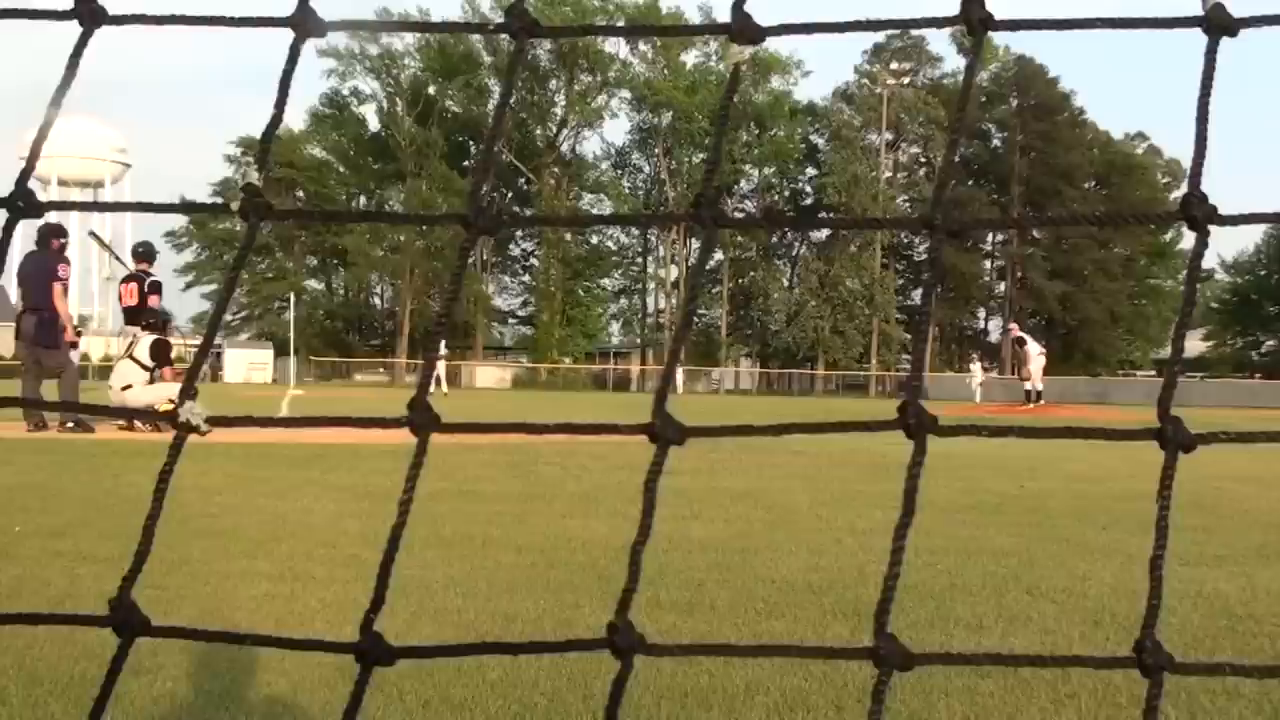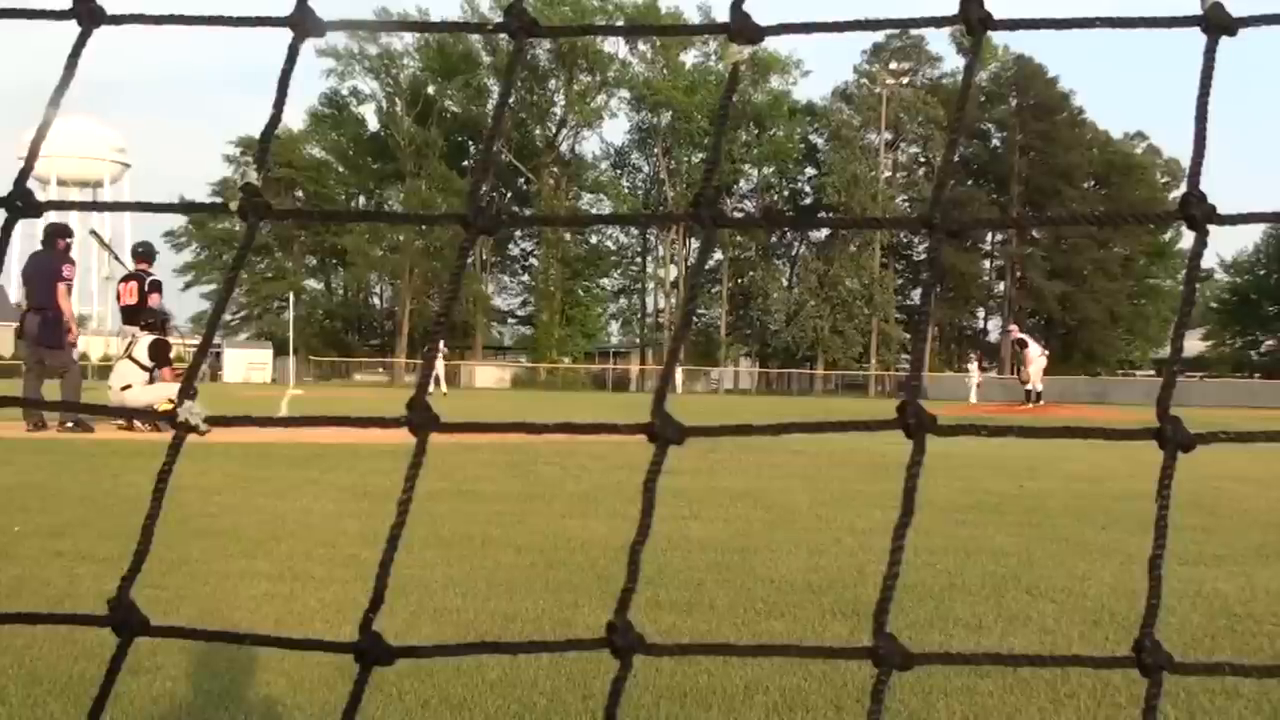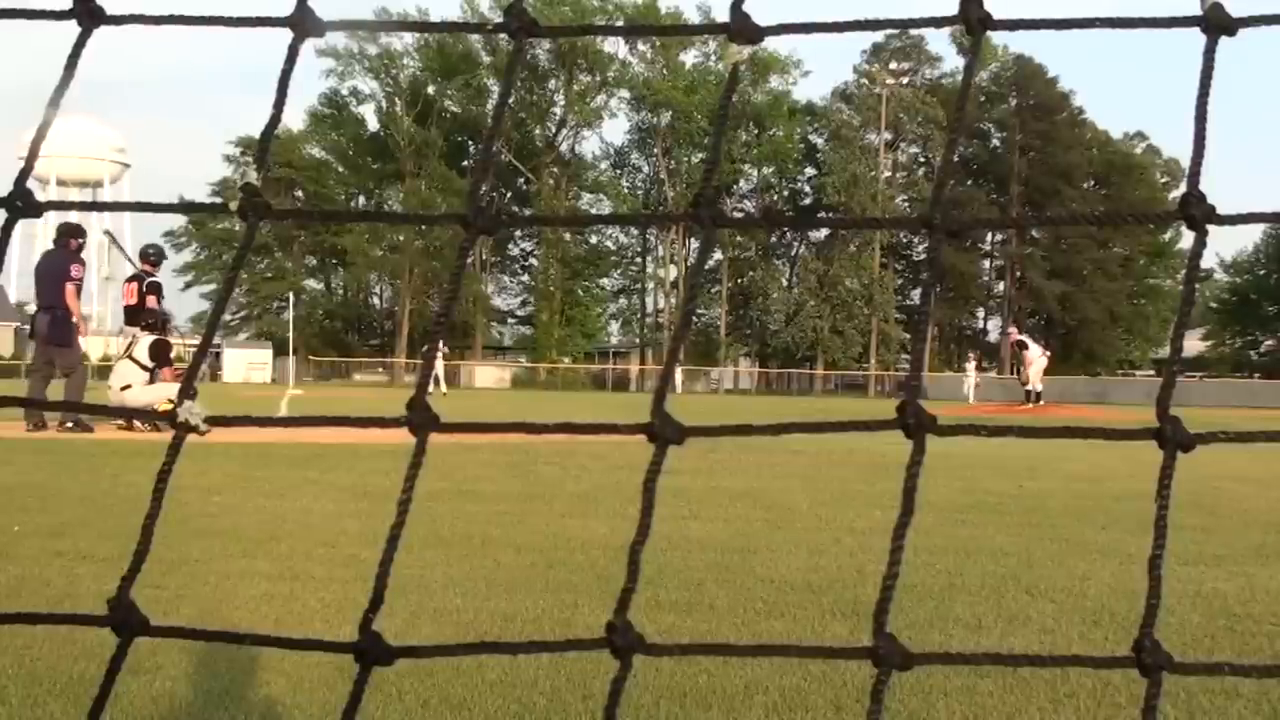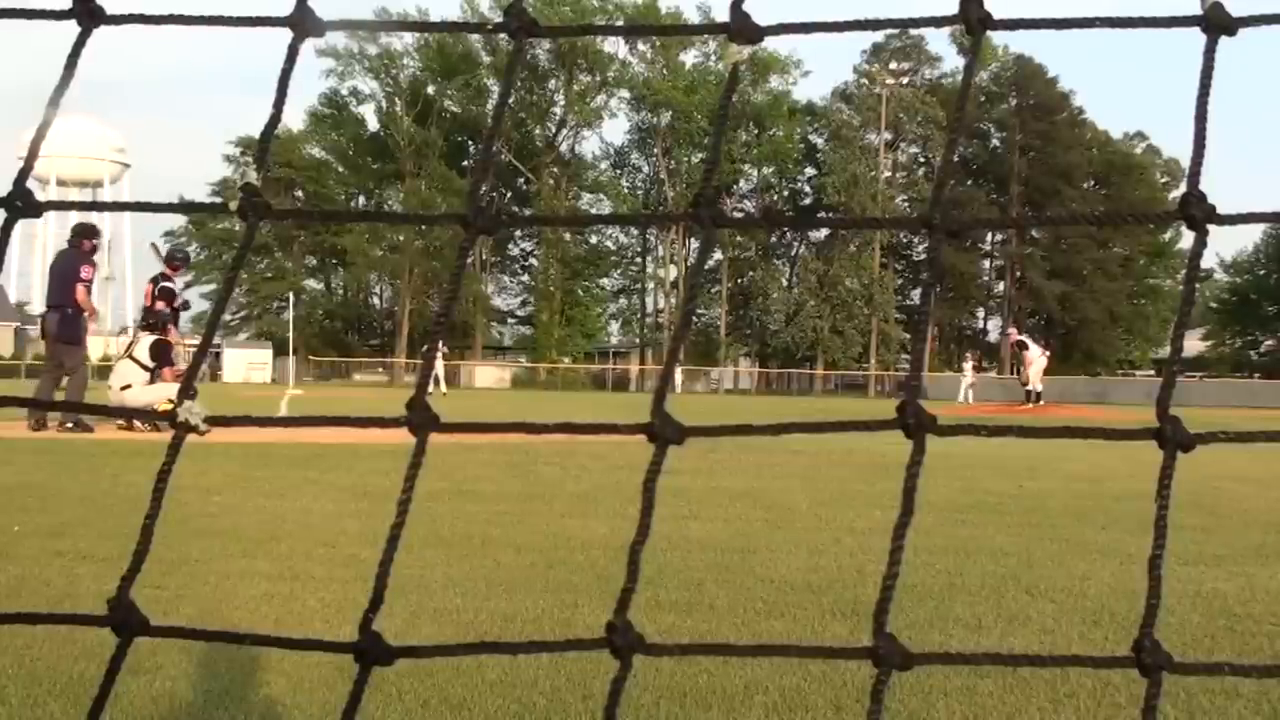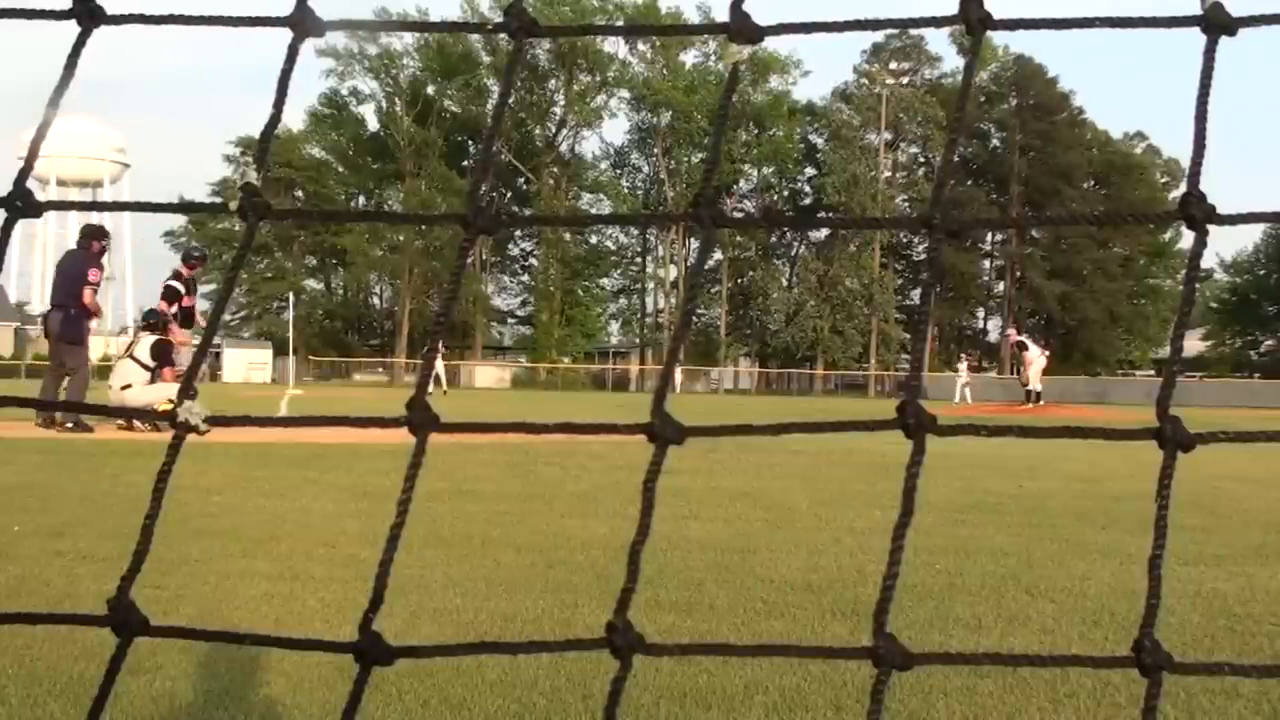
dt=0.3s
person 1, frame 1
left shoulder: (27, 259)
right shoulder: (59, 261)
left elbow: (22, 293)
right elbow: (58, 297)
left wrist: (27, 315)
right wrist: (69, 324)
left hip: (26, 321)
right hip: (46, 322)
left knee: (31, 372)
right knee: (67, 370)
left ankle: (34, 419)
right ankle: (68, 420)
person 1, frame 2
left shoulder: (32, 259)
right shoulder: (64, 261)
left elbow: (26, 293)
right elbow: (62, 297)
left wrist: (30, 316)
right wrist: (73, 324)
left hip: (29, 320)
right hip: (50, 322)
left knee: (33, 371)
right knee: (70, 370)
left ankle: (33, 419)
right ankle: (68, 419)
person 1, frame 3
left shoulder: (44, 258)
right shoulder: (74, 261)
left elbow: (38, 292)
right elbow: (70, 296)
right wrist: (80, 321)
left hip: (41, 319)
right hip: (59, 321)
left knee: (39, 371)
right knee: (76, 370)
left ankle: (34, 419)
right ankle: (68, 420)
person 1, frame 4
left shoulder: (60, 256)
right shoulder: (85, 261)
left elbow: (59, 289)
right elbow: (81, 296)
right wrist: (93, 312)
left hip: (51, 317)
right hip: (70, 320)
left knee: (51, 370)
right knee: (78, 371)
left ankle: (36, 417)
right ankle: (69, 420)
person 1, frame 5
left shoulder: (67, 256)
right shoulder: (93, 263)
left elbow: (63, 288)
right elbow: (87, 299)
right wrist: (98, 310)
left hip: (55, 317)
right hip: (72, 321)
left knee: (56, 368)
right knee: (79, 371)
left ankle: (45, 415)
right ankle: (69, 420)
